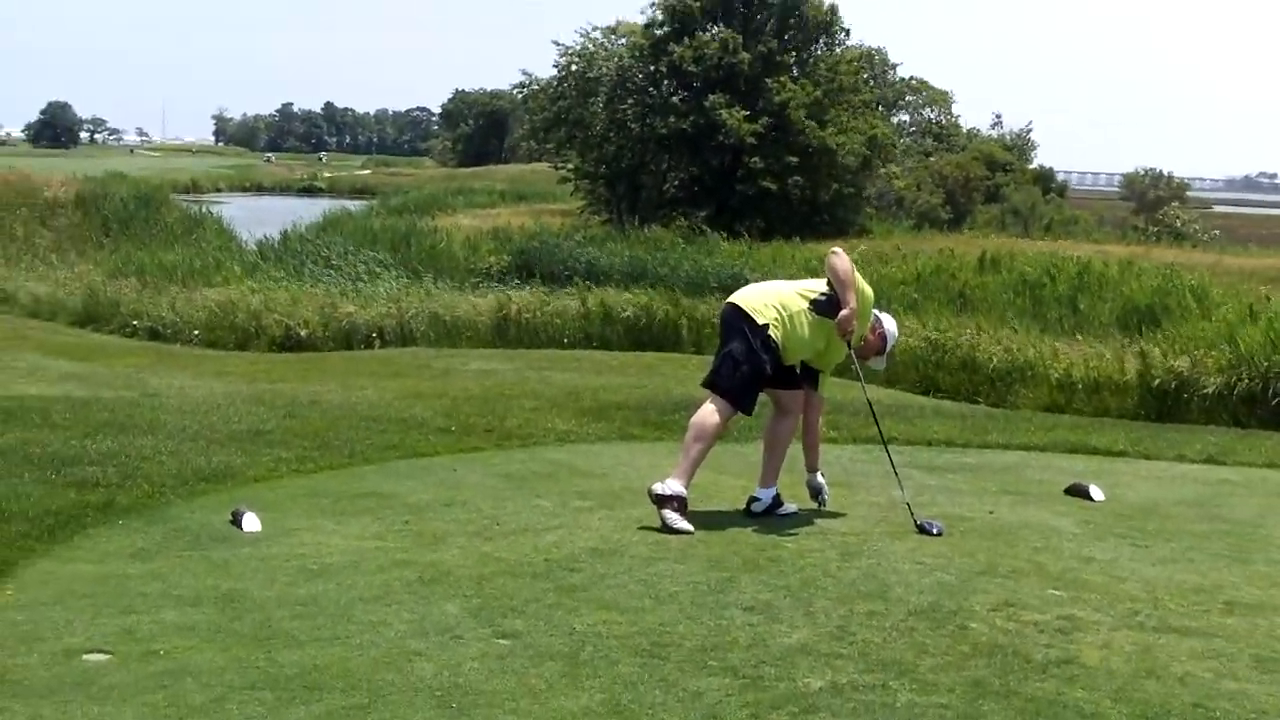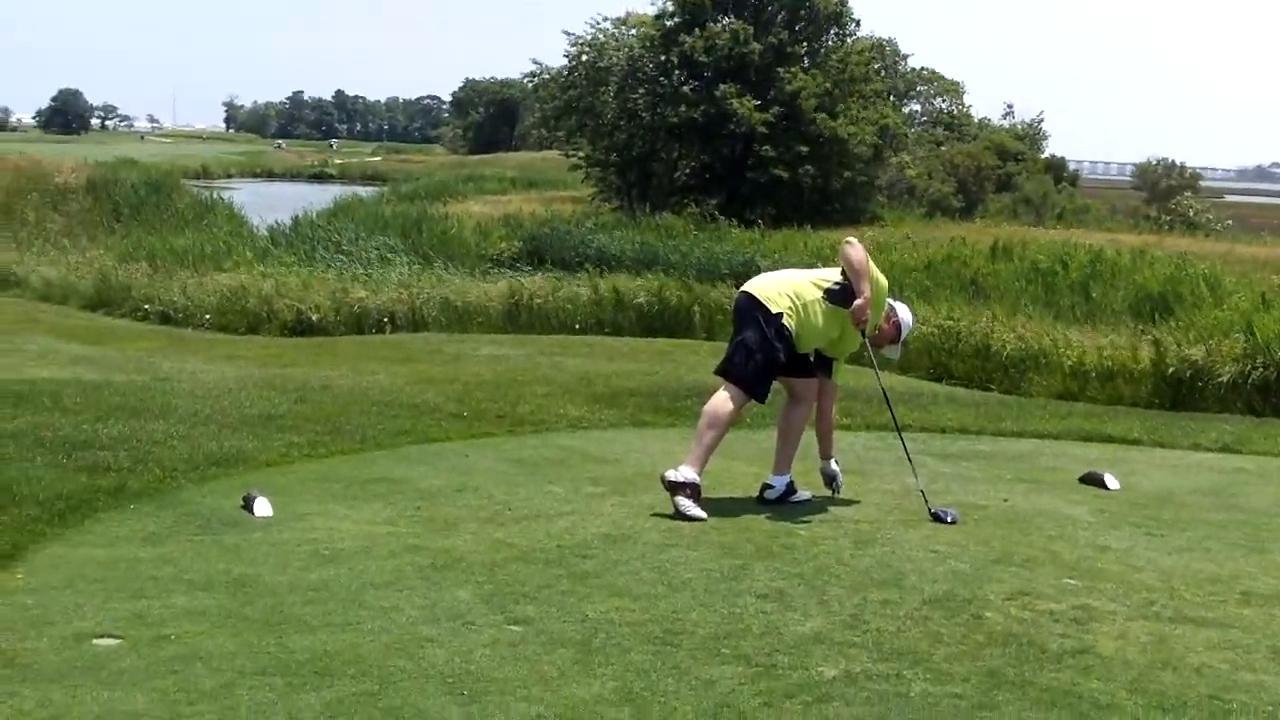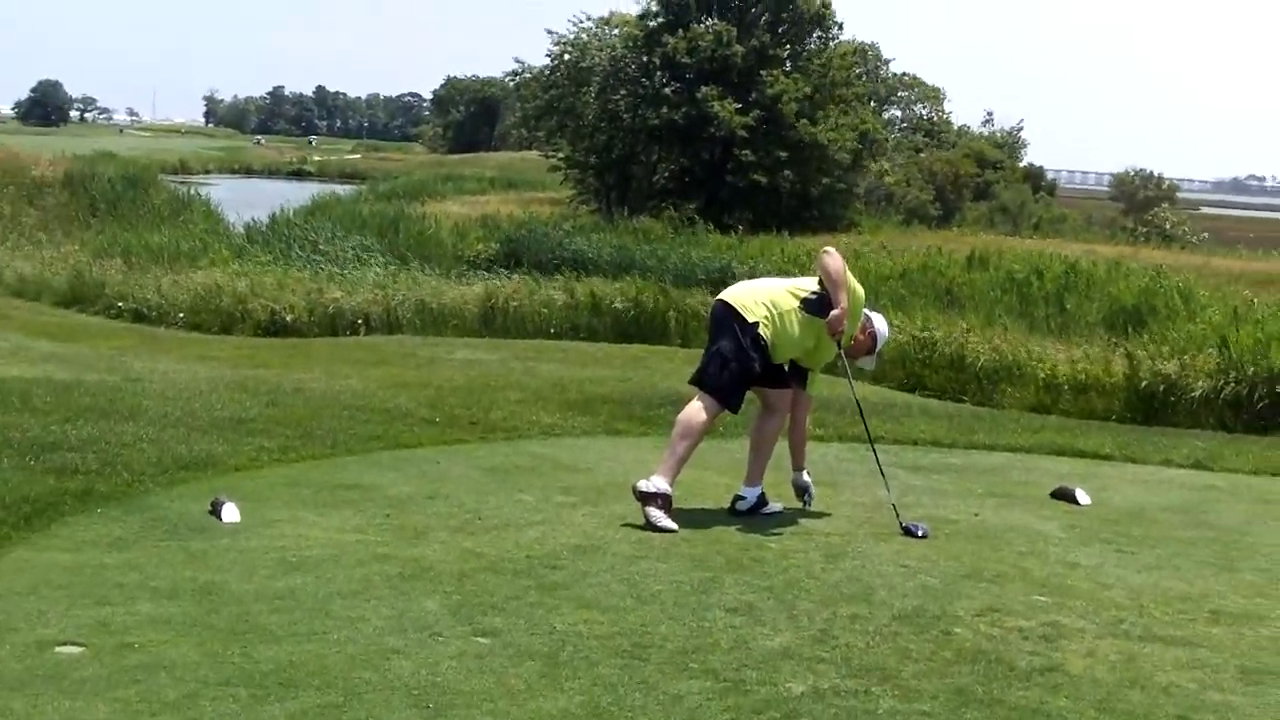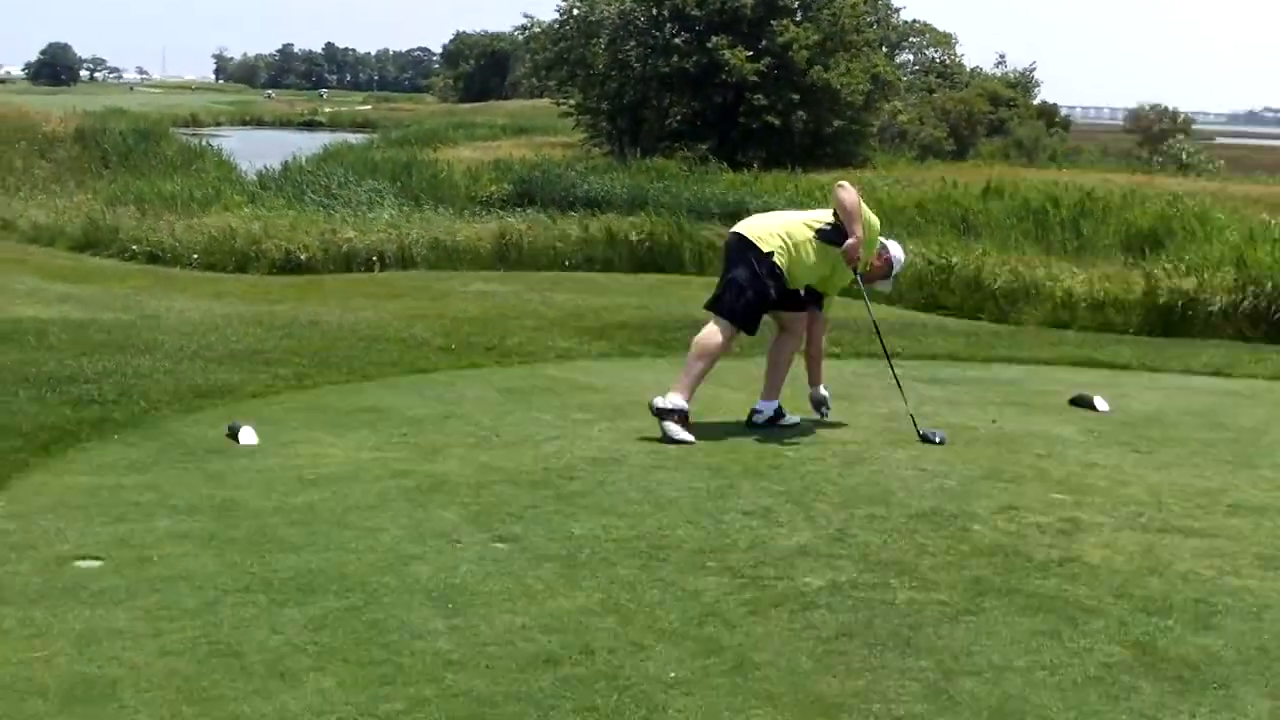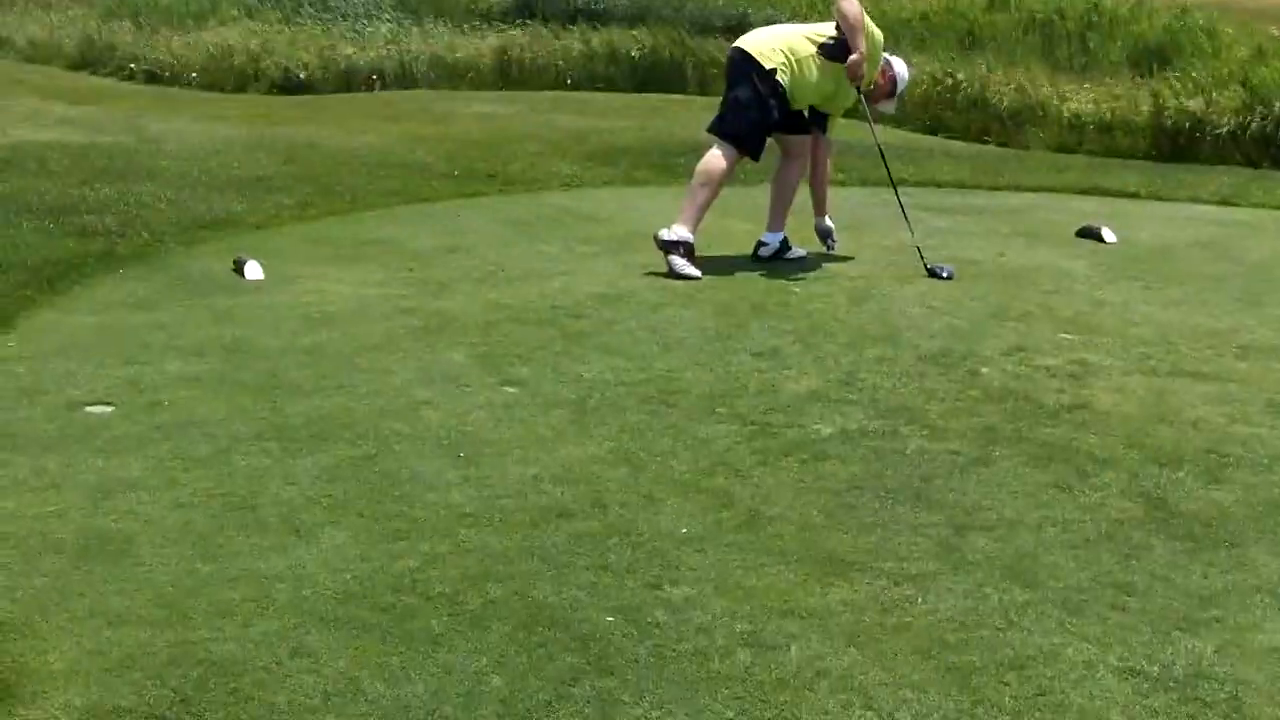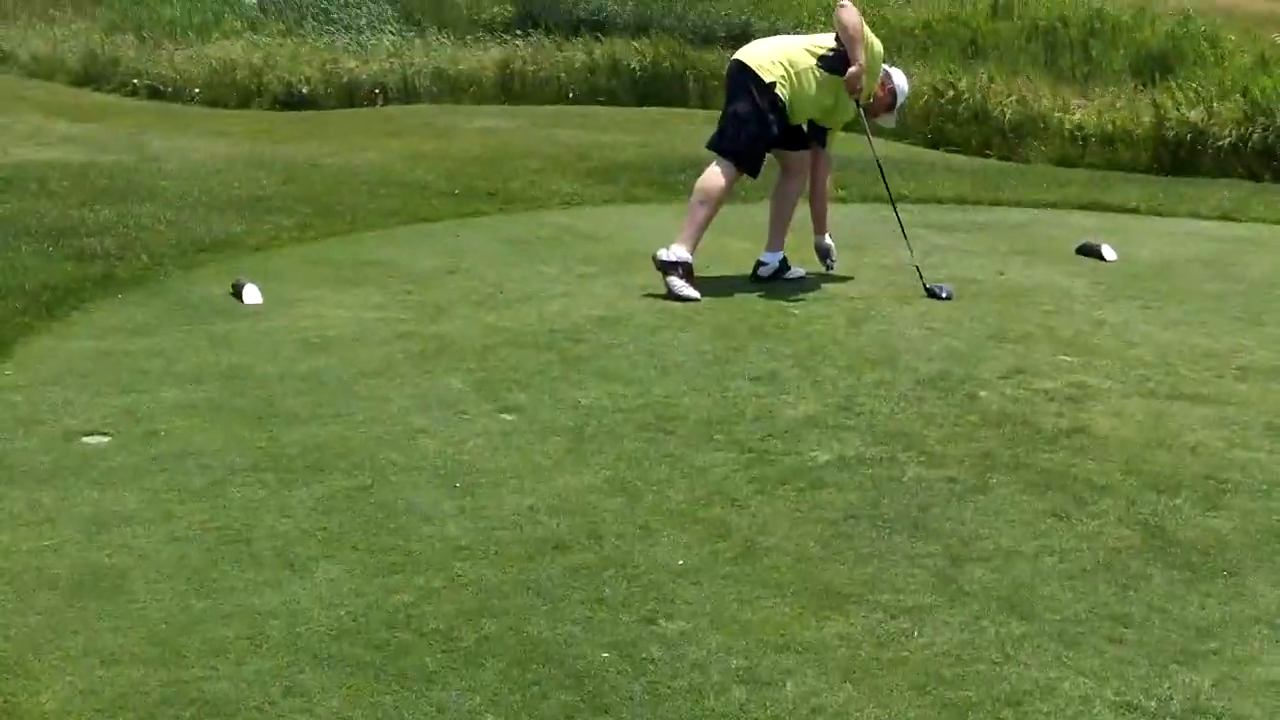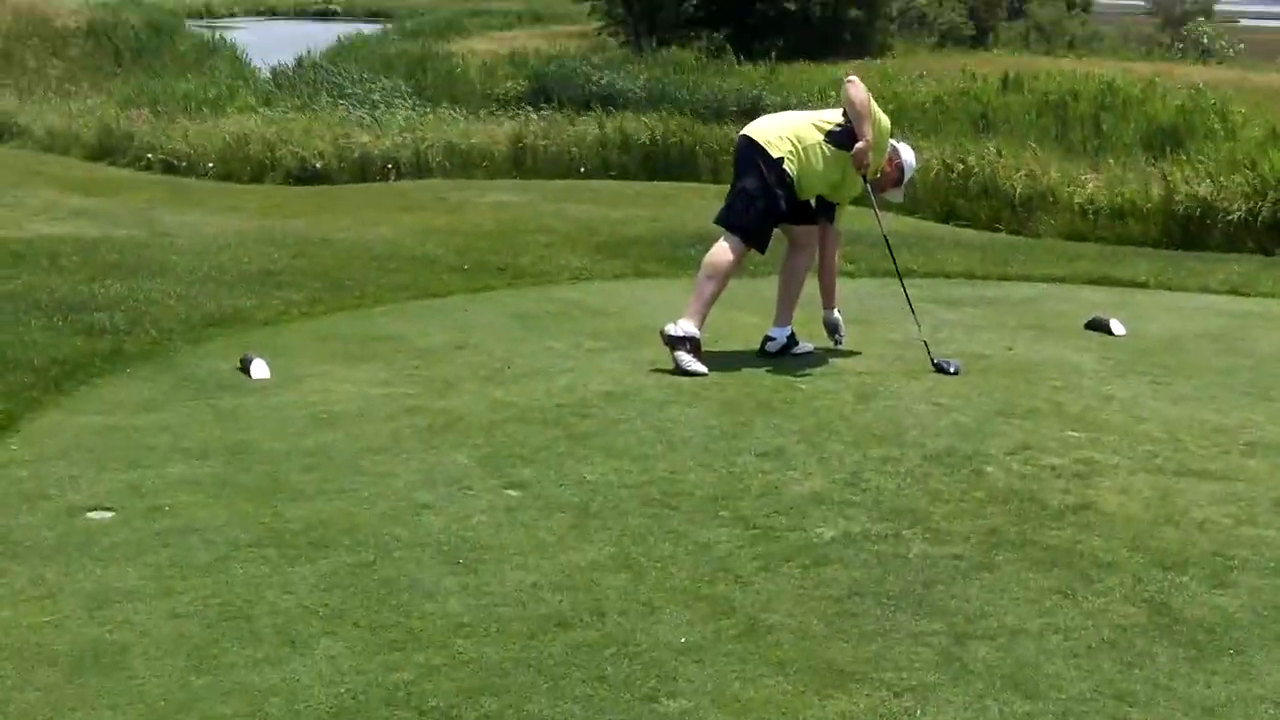
dt=0.1s
person 1, frame 1
left shoulder: (830, 352)
right shoulder: (864, 300)
left elbow: (811, 415)
right elbow: (836, 255)
left wrist: (813, 473)
right wrist: (849, 308)
right hip: (756, 316)
left knee: (792, 404)
right knee: (724, 404)
left ankle: (764, 496)
right ankle: (672, 491)
person 1, frame 2
left shoulder: (843, 341)
right shoulder: (878, 290)
left elbow: (824, 404)
right elbow: (850, 245)
left wrist: (827, 461)
right wrist: (863, 298)
right hip: (769, 304)
left knee: (806, 392)
right knee: (737, 392)
left ankle: (778, 483)
right ankle: (685, 478)
person 1, frame 3
left shoulder: (819, 350)
right shoulder: (855, 299)
left elbow: (798, 415)
right elbow: (828, 254)
left wrist: (799, 473)
right wrist: (841, 307)
right hip: (746, 314)
left knee: (780, 403)
right knee: (711, 401)
left ankle: (749, 495)
right ankle: (657, 488)
person 1, frame 4
left shoulder: (833, 276)
right shoulder: (870, 229)
left elbow: (814, 336)
right elbow: (842, 188)
left wrist: (816, 388)
right wrist: (856, 236)
right hip: (760, 243)
left knee: (796, 324)
right knee: (727, 325)
left ankle: (767, 410)
right ankle: (674, 405)
person 1, frame 5
left shoulder: (841, 95)
right shoulder: (873, 44)
left elbow: (819, 159)
left wrist: (822, 218)
right wrist: (859, 52)
right hip: (763, 60)
left knee: (799, 149)
right knee: (731, 149)
left ankle: (772, 241)
right ankle: (679, 237)
person 1, frame 6
left shoulder: (838, 109)
right shoulder: (874, 57)
left elbow: (818, 176)
left wrist: (821, 236)
right wrist: (858, 64)
right hip: (762, 72)
left knee: (798, 165)
right knee: (730, 166)
left ankle: (771, 261)
right ankle: (677, 257)
person 1, frame 7
left shoulder: (847, 184)
right shoulder: (881, 130)
left elbow: (827, 250)
right elbow: (852, 83)
left wrist: (830, 310)
right wrist: (865, 140)
right hip: (770, 148)
left knee: (806, 241)
right knee: (738, 241)
left ankle: (779, 336)
right ankle: (685, 331)
